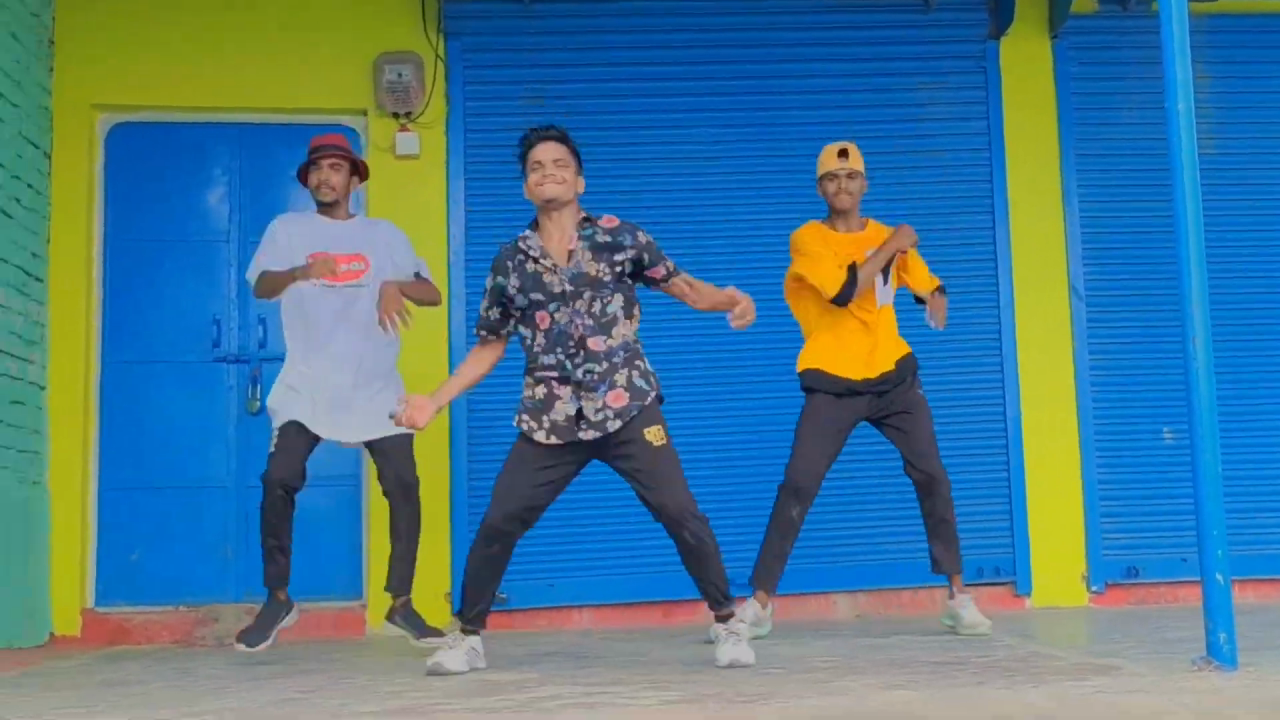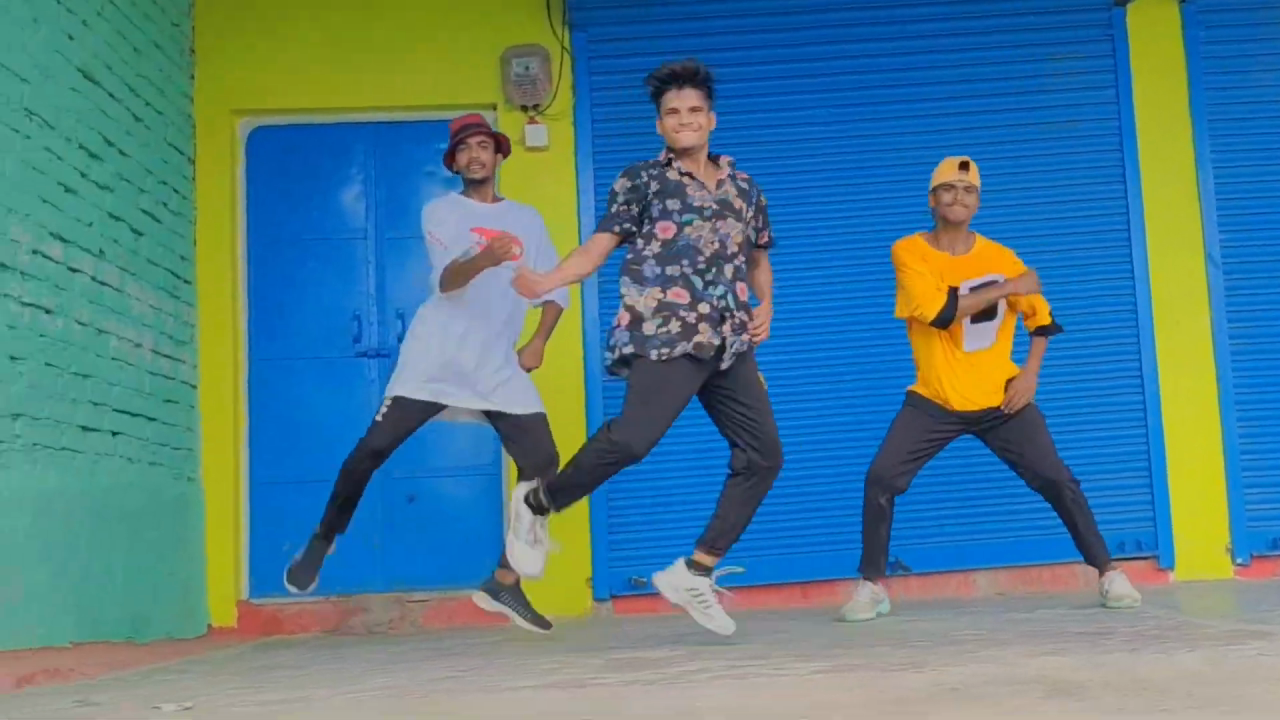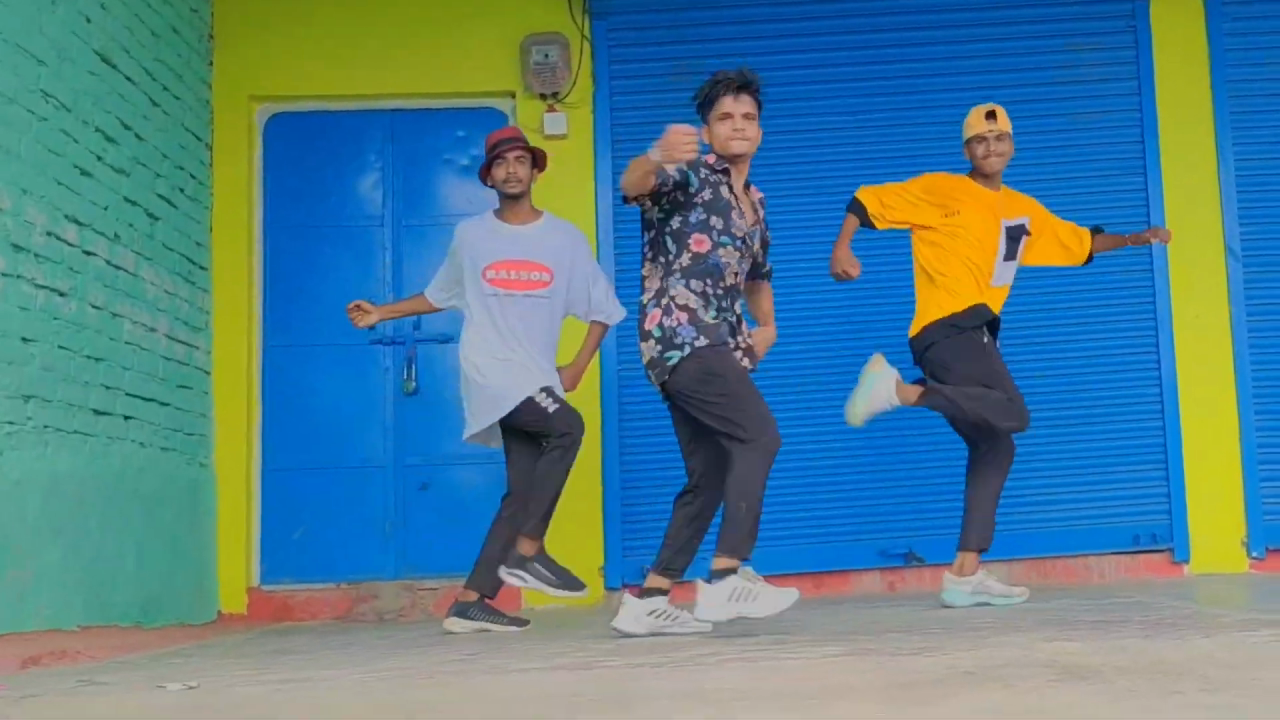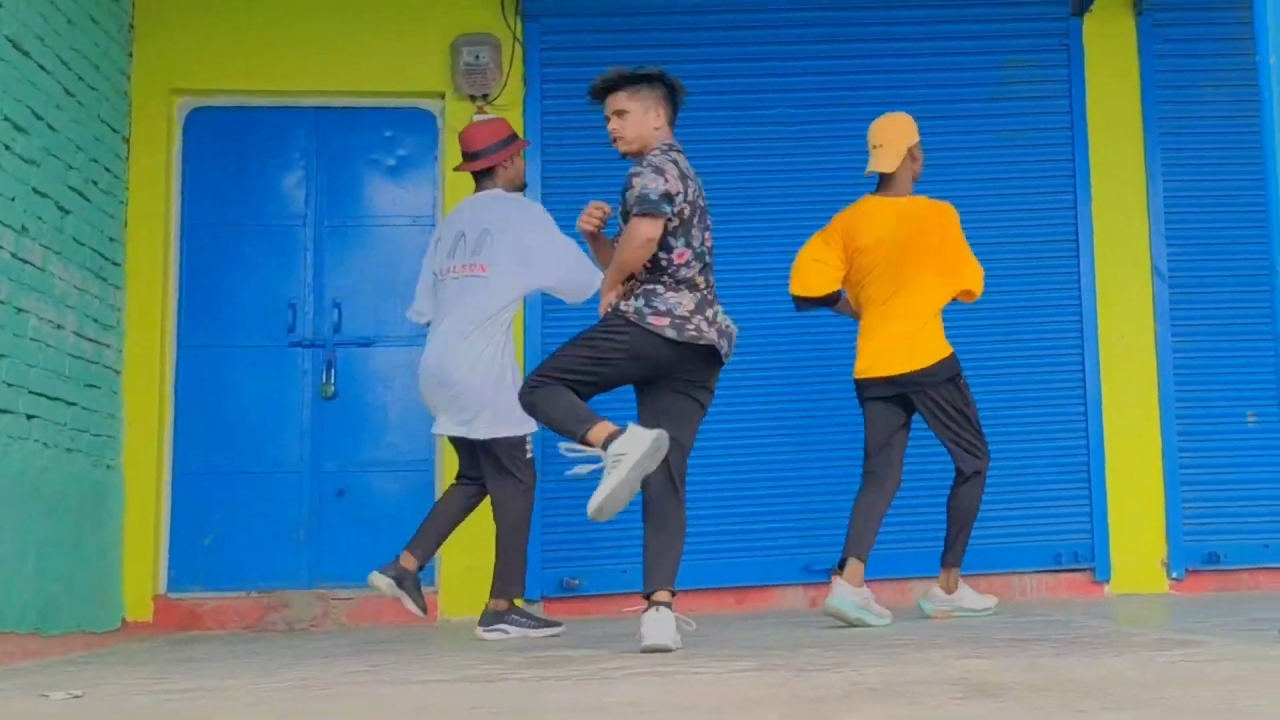
dt=0.3s
person 1, frame 1
left shoulder: (617, 235)
right shoulder: (509, 262)
left elbow: (679, 285)
right elbow: (491, 344)
left wrist: (725, 298)
right wrist: (438, 399)
left hip: (625, 402)
right hip: (553, 413)
left knee: (676, 510)
right knee: (500, 524)
left ankle: (728, 621)
right ankle: (468, 634)
person 1, frame 2
left shoulder: (746, 187)
right shoulder: (645, 180)
left elbow: (759, 259)
right elbow: (600, 243)
left wrist: (764, 305)
right wrist: (550, 280)
left hip: (730, 344)
right hip: (668, 337)
left knee: (763, 456)
right knee: (632, 439)
left ankle: (694, 573)
right ankle: (537, 504)
person 1, frame 3
left shoulder: (752, 213)
right shoulder: (688, 171)
left elbow: (757, 280)
right elbow: (633, 186)
left wrist: (766, 325)
right wrist: (662, 152)
left hip: (712, 345)
right hip: (681, 337)
left knee: (708, 477)
right knee: (759, 437)
left ankle: (649, 601)
right ankle: (729, 575)
person 1, frame 4
left shoulder: (651, 168)
right shoulder: (672, 172)
left elbow: (645, 234)
left wrist: (614, 283)
right wrist: (596, 235)
left hip: (652, 322)
right hip: (698, 341)
left knee: (540, 389)
right knee: (664, 481)
left ankle: (622, 442)
right ankle: (660, 612)
person 2, frame 1
left shoulder: (384, 234)
right shoulder: (287, 229)
left elbow: (432, 293)
right elbow: (259, 286)
left wrist: (398, 287)
right wrist: (303, 268)
left hip: (372, 385)
right hip: (306, 382)
left knee: (404, 487)
right knee: (281, 481)
left ankle: (401, 603)
right ankle: (277, 599)
person 2, frame 2
left shoulder: (528, 219)
right shoulder: (441, 210)
left elbow: (554, 293)
right elbow: (447, 280)
left wrist: (539, 341)
right wrist: (485, 259)
left hip: (500, 367)
right hip: (436, 354)
left knee: (540, 462)
right knee: (374, 446)
left ankle: (505, 583)
right ankle: (324, 539)
person 2, frame 3
left shoulder: (567, 238)
right shoulder: (470, 234)
left elbow: (602, 310)
right elbow: (443, 293)
left wrist: (580, 363)
right wrist: (380, 313)
left hip: (537, 381)
right hip: (492, 371)
left knee: (527, 490)
right knee: (567, 435)
left ankle: (472, 601)
right ankle: (525, 551)
person 2, frame 4
left shoulder: (450, 224)
right shoulder: (526, 217)
left elbow: (422, 310)
right elbow: (585, 285)
left hip: (443, 370)
right hip: (478, 375)
left knee: (474, 481)
right knee: (516, 479)
left ankle: (404, 569)
right ankle: (501, 607)
person 3, frame 1
left shoulder: (884, 235)
right shoulder: (806, 240)
left elbow: (927, 288)
right elbow: (846, 291)
left wrist: (936, 302)
right wrist: (891, 248)
left hip: (890, 375)
right hip: (831, 384)
left knee: (932, 478)
right knee: (799, 485)
left ankle: (957, 596)
right ankle: (759, 602)
person 3, frame 2
left shoulder: (1000, 258)
right shoulder: (909, 252)
left elbow: (1041, 318)
right elbow: (942, 312)
left wrist: (1030, 376)
right wrist: (1006, 290)
left hip: (1000, 397)
right hip: (935, 402)
left knee: (1057, 481)
right knee: (882, 479)
left ankle: (1108, 572)
right ankle: (872, 584)
person 3, frame 3
left shoulder: (1024, 210)
right shoulder: (939, 190)
left elbow: (1082, 245)
right elbow: (865, 201)
left wrist: (1138, 237)
right wrist: (842, 246)
left hip: (969, 334)
right hip: (951, 326)
left knee: (994, 445)
right knee: (1010, 415)
left ankle: (967, 574)
right ankle: (900, 389)
person 3, frame 4
left shoulder: (847, 222)
right shoulder: (939, 217)
left elbow: (806, 290)
right elbow: (969, 288)
left hip: (874, 370)
right hip: (927, 363)
left knee: (880, 476)
right knee: (974, 463)
left ankle: (850, 582)
right ankle: (948, 586)
